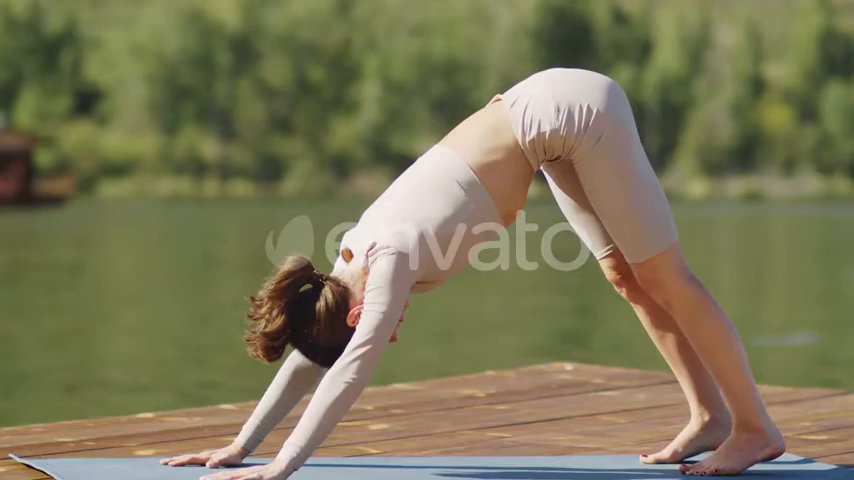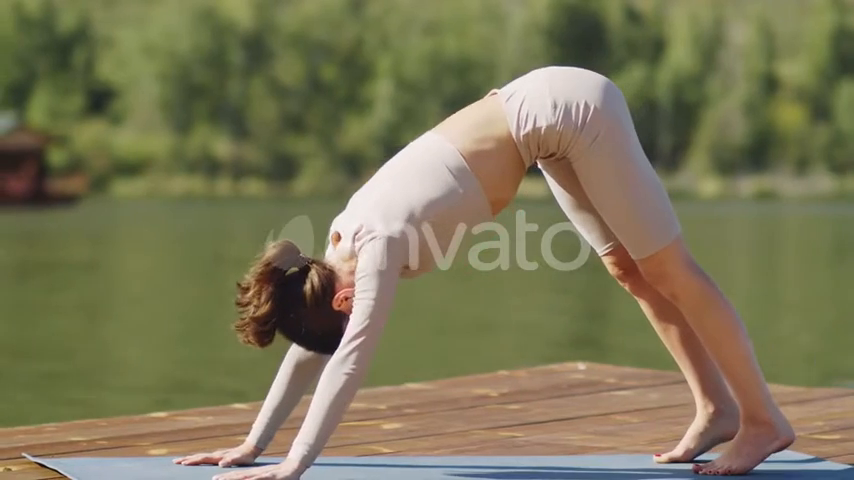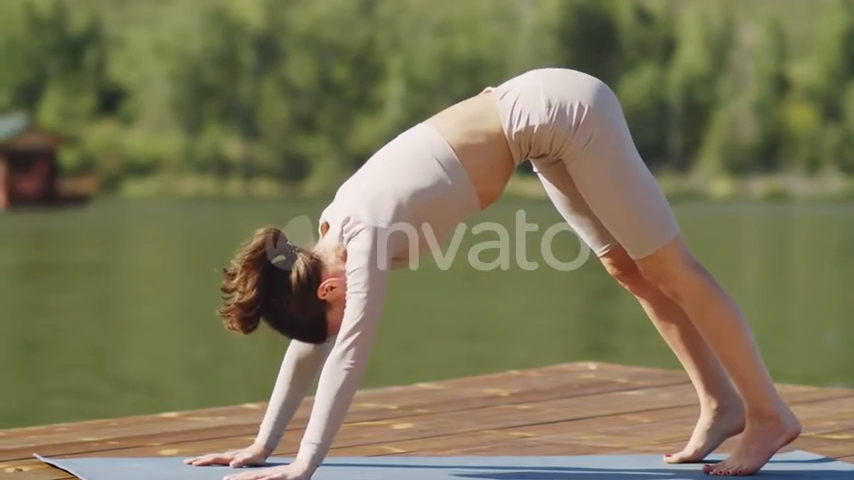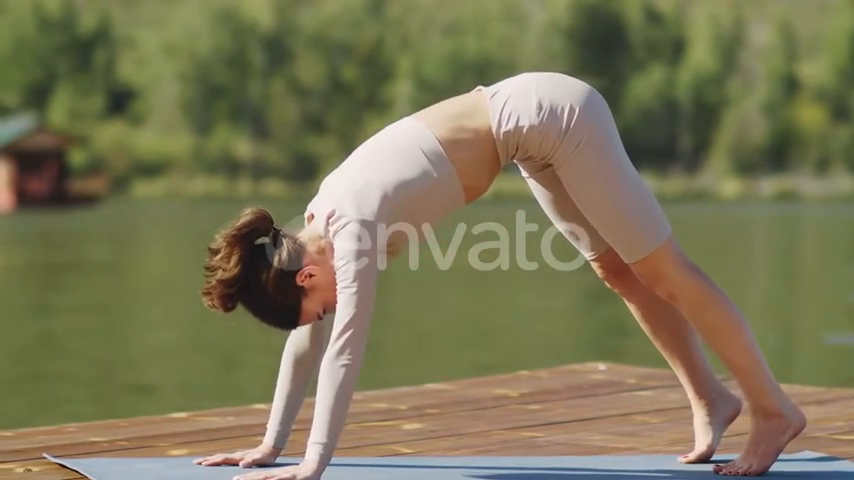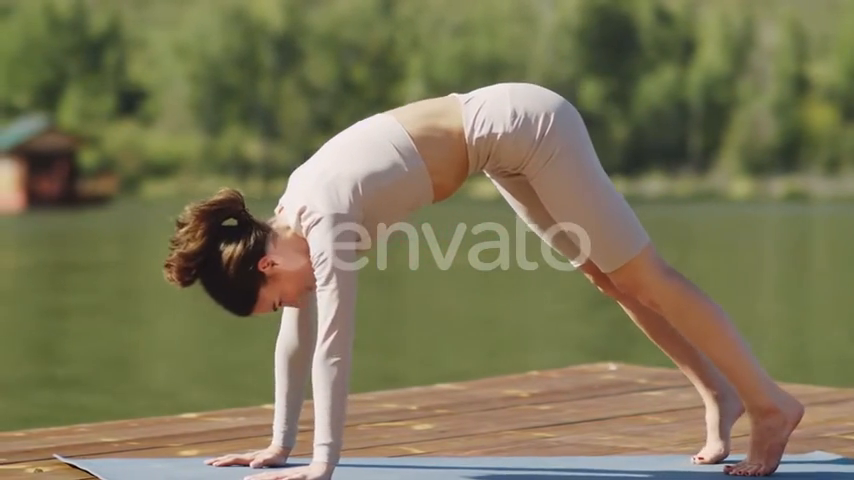
dt=0.7s
person 1, frame 1
left shoulder: (390, 258)
right shoulder: (354, 254)
left elbow: (351, 369)
right elbow: (306, 359)
left hip: (576, 112)
right hip: (547, 114)
left knee: (663, 277)
right knee: (627, 277)
left ankle: (755, 426)
right ankle: (710, 416)
person 1, frame 2
left shoulder: (376, 243)
right shoulder: (344, 234)
left elbow: (350, 358)
right elbow: (307, 350)
left hip: (572, 110)
right hip: (549, 112)
left knee: (668, 270)
right knee: (630, 272)
left ankle: (762, 417)
right ankle: (716, 409)
person 1, frame 3
left shoulder: (365, 232)
right shoulder: (334, 228)
left elbow: (349, 352)
right elbow: (309, 345)
left hip: (564, 112)
right hip: (542, 116)
left knee: (669, 268)
right knee: (630, 270)
left ankle: (768, 412)
right ankle: (721, 403)
person 1, frame 4
left shoulder: (350, 226)
right shoulder: (320, 217)
left elbow: (344, 347)
right elbow: (307, 342)
left hip: (553, 117)
right hip: (535, 119)
left knee: (661, 271)
right knee: (618, 272)
left ankle: (774, 408)
right ankle: (710, 398)
person 1, frame 5
left shoulder: (322, 218)
right shoulder: (289, 216)
left elbow: (332, 343)
right elbow: (295, 336)
left hip: (525, 125)
right hip: (506, 132)
left knee: (643, 276)
right knee: (609, 276)
left ankle: (770, 403)
right ankle: (719, 392)
